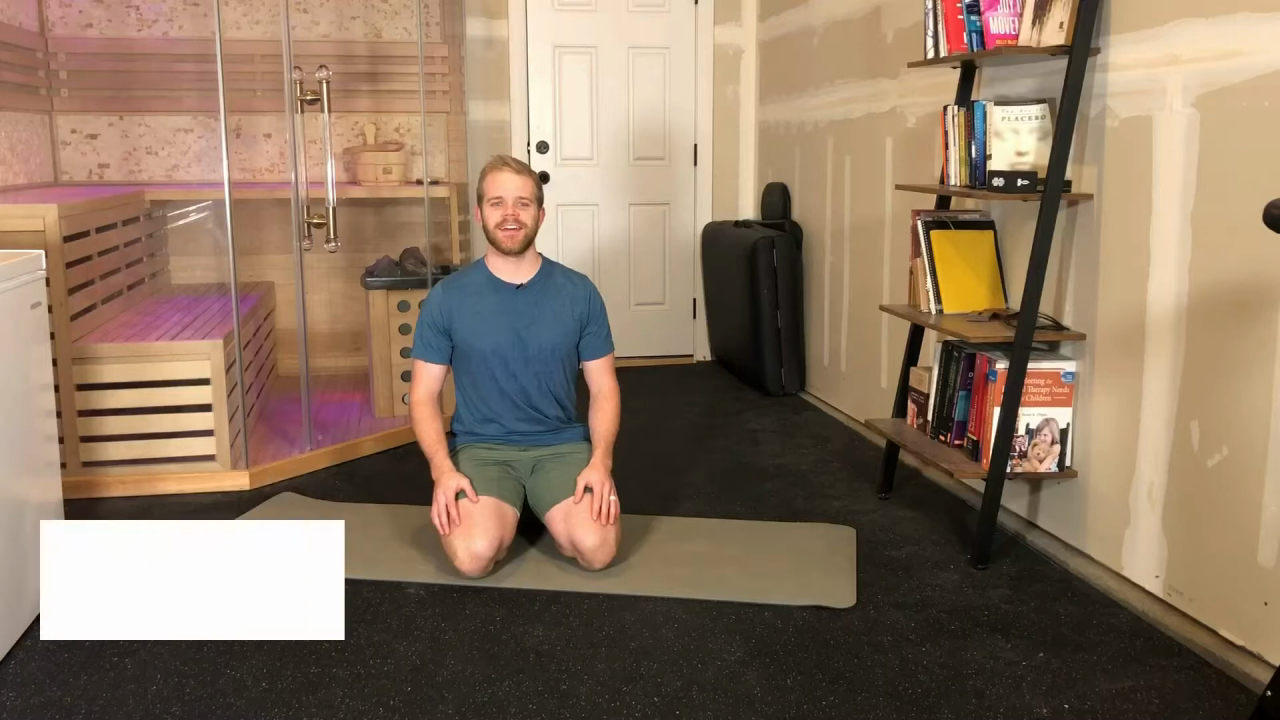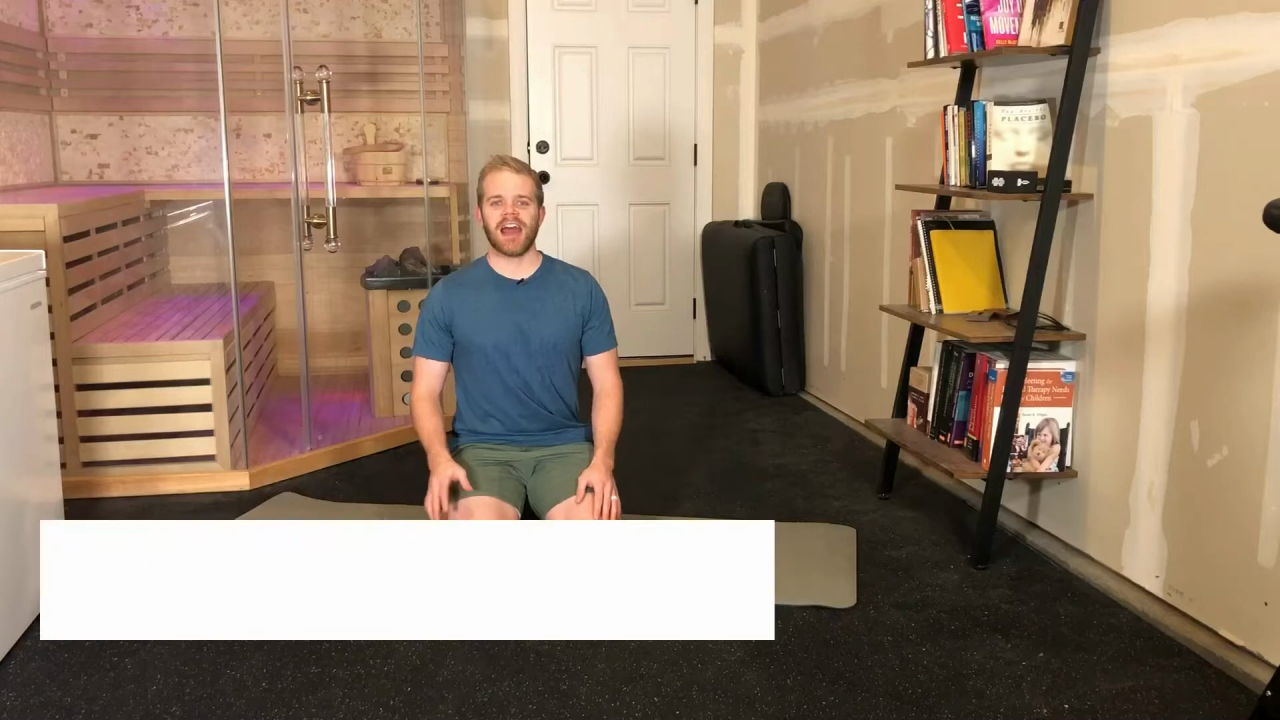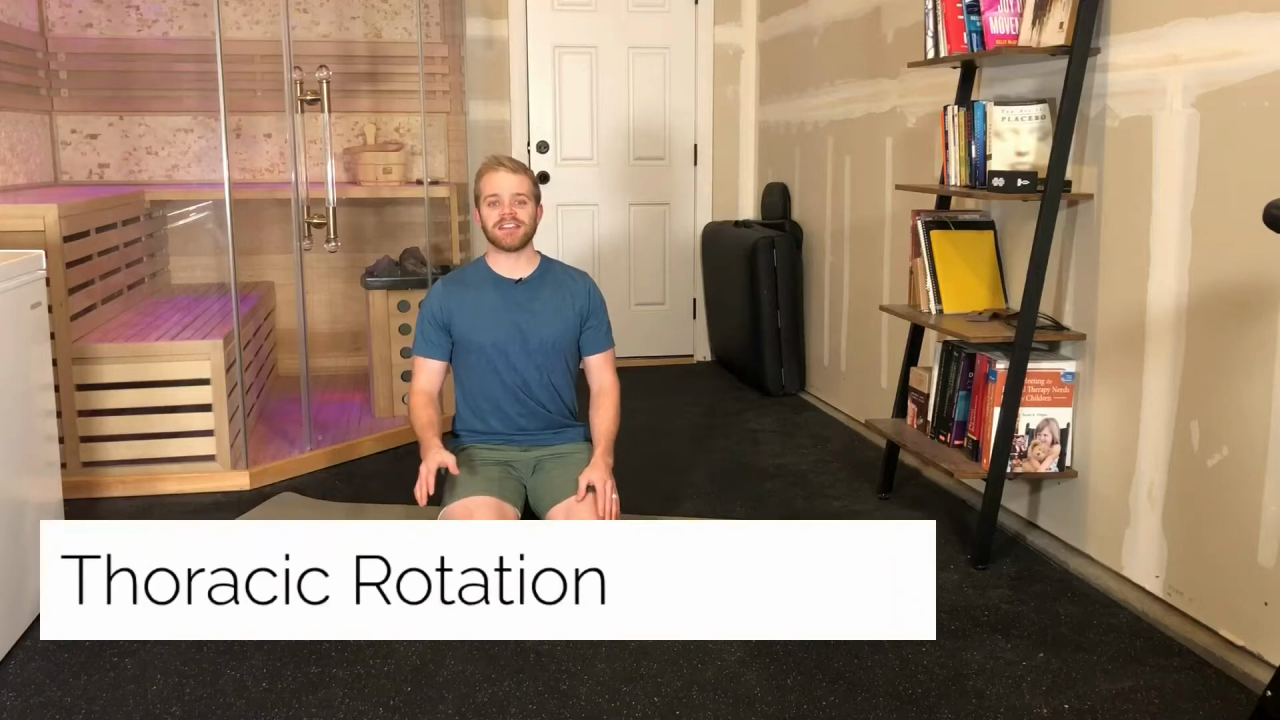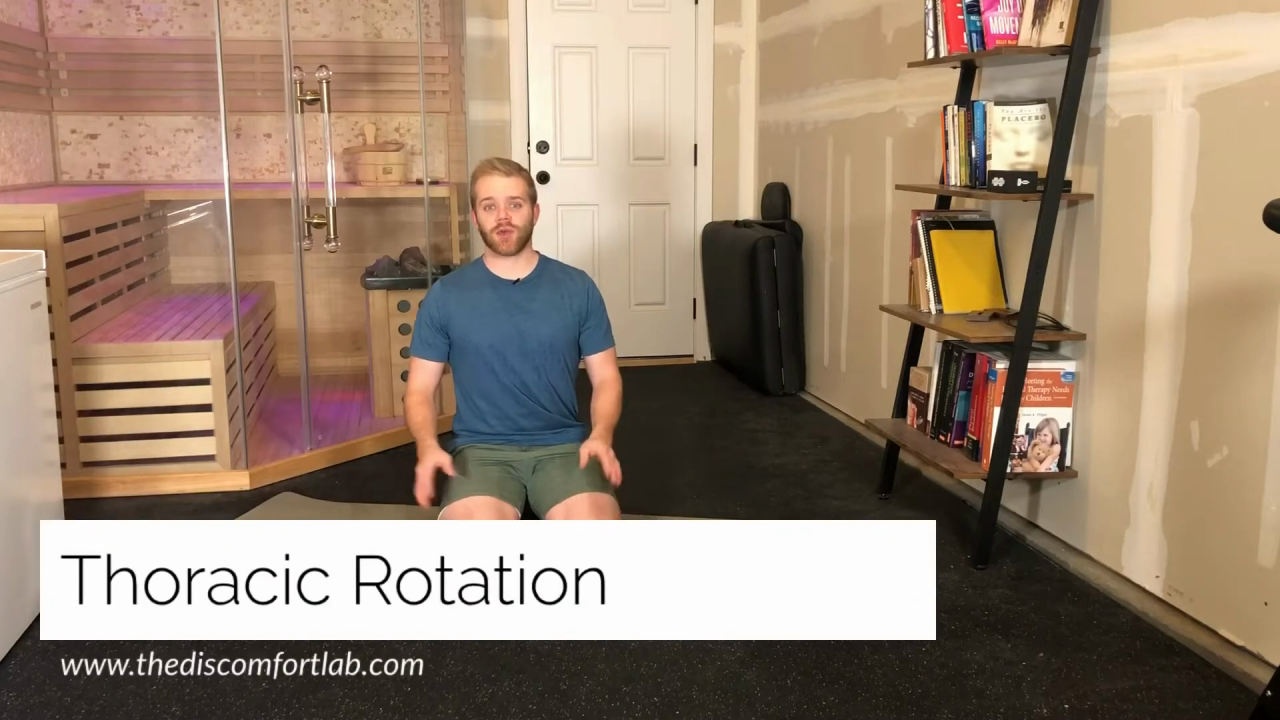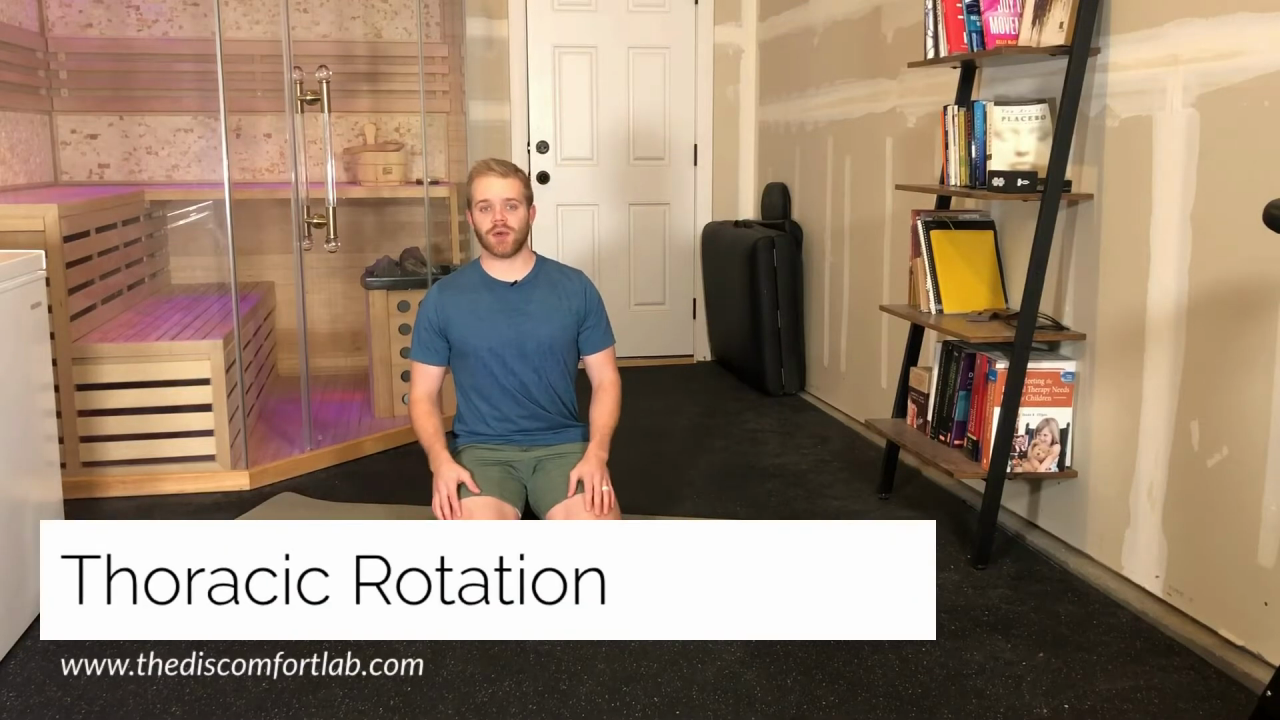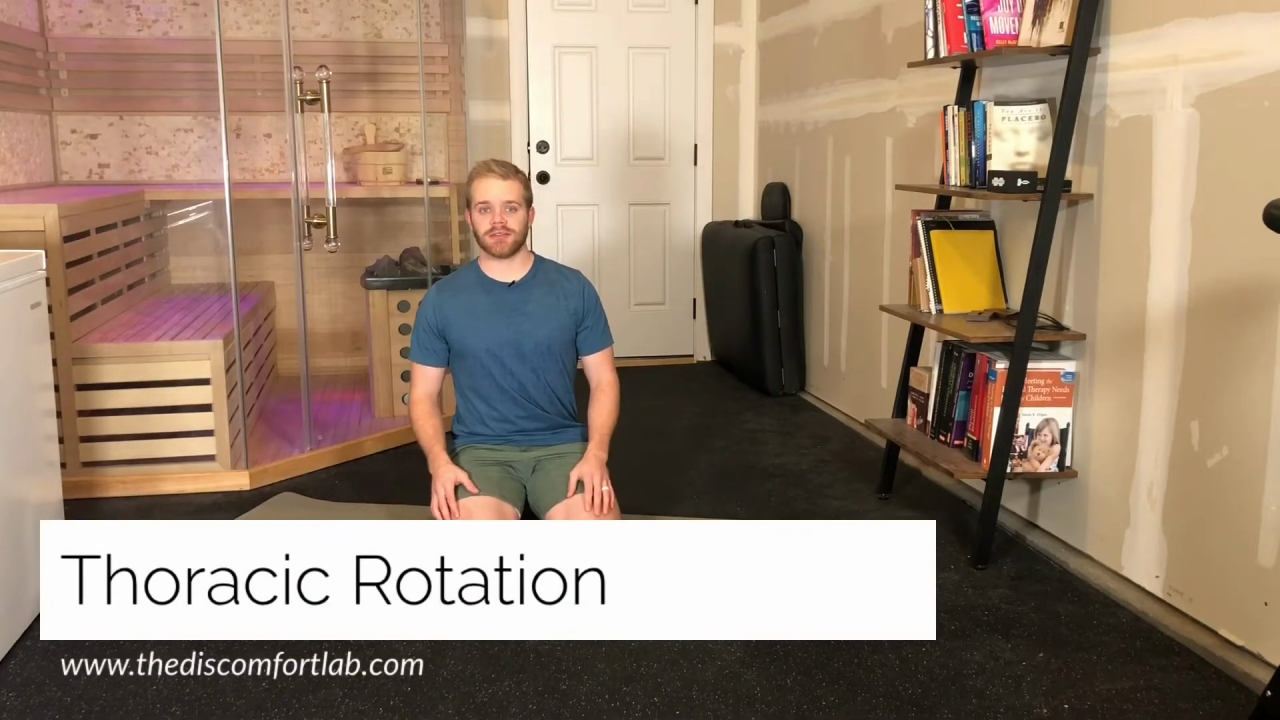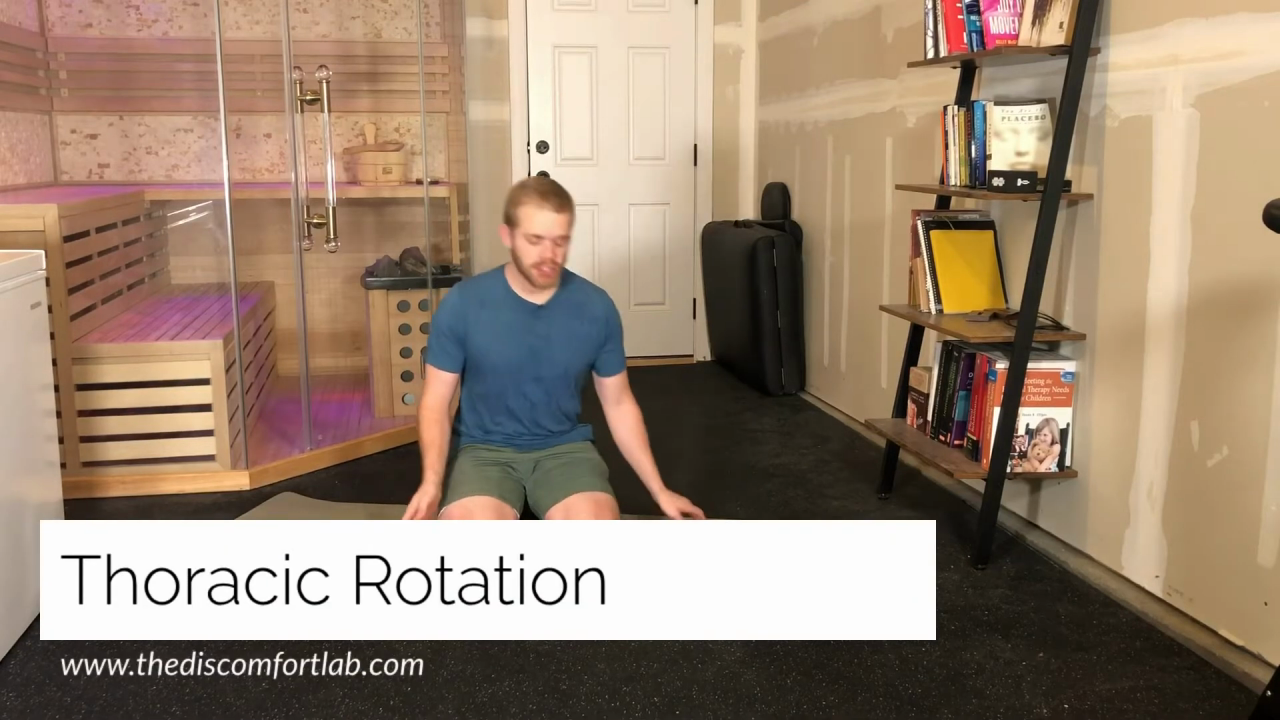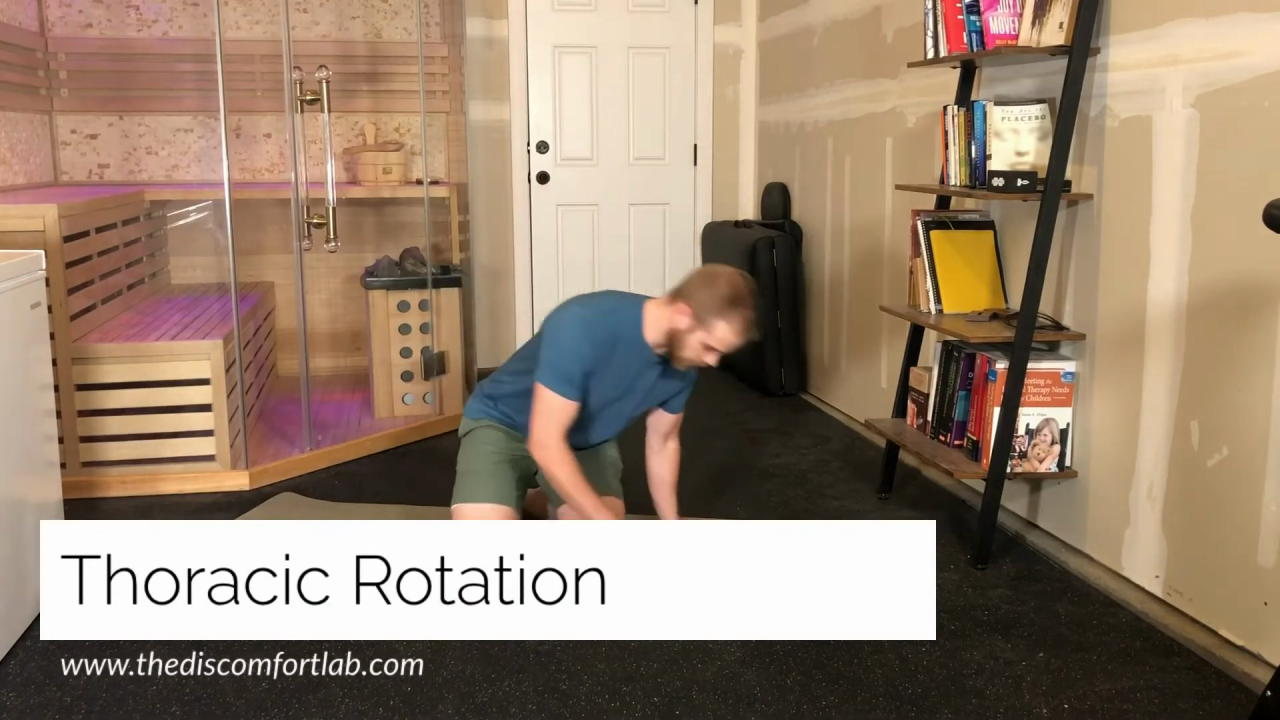
dt=0.5s
person 1, frame 1
left shoulder: (579, 292)
right shoulder: (447, 297)
left elbow: (603, 388)
right elbow: (424, 395)
left wrist: (601, 460)
right wrist: (442, 469)
left hip: (562, 444)
right hip: (481, 446)
left knee: (595, 548)
right knee: (473, 555)
left ankle: (543, 509)
right ankle: (508, 511)
person 1, frame 2
left shoulder: (581, 289)
right shoulder: (448, 295)
left elbow: (606, 384)
right elbow: (426, 391)
left wrist: (602, 459)
right wrist: (439, 457)
left hip: (563, 445)
right hip: (482, 448)
left ankle: (543, 512)
right ankle: (509, 514)
person 1, frame 3
left shoulder: (579, 289)
right shoulder: (446, 295)
left elbow: (604, 384)
right elbow: (424, 389)
left wrist: (602, 456)
right wrist: (431, 446)
left hip: (562, 445)
right hip: (481, 448)
person 1, frame 4
left shoulder: (577, 288)
right shoulder: (445, 296)
left elbow: (606, 378)
right elbow: (420, 389)
left wrist: (601, 434)
right wrist: (427, 446)
left hip: (562, 444)
right hip: (481, 448)
person 1, frame 5
left shoulder: (575, 288)
right shoulder: (443, 298)
left elbow: (605, 380)
right elbow: (423, 395)
left wrist: (596, 453)
right wrist: (441, 460)
left hip: (562, 445)
right hip: (482, 448)
person 1, frame 6
left shoulder: (574, 288)
right shoulder: (442, 300)
left elbow: (603, 380)
right elbow: (423, 396)
left wrist: (596, 453)
right wrist: (439, 461)
left hip: (561, 445)
right hip: (482, 448)
person 1, frame 7
left shoulder: (596, 307)
right shoulder: (462, 304)
left elbow: (619, 403)
right elbow: (436, 402)
left wrist: (659, 490)
right wrist: (431, 480)
left hip: (564, 448)
right hip: (484, 448)
person 1, frame 8
left shoulder: (681, 360)
right shoulder: (583, 325)
left elbow: (663, 440)
right elbow: (546, 443)
left hip: (585, 442)
right hip: (500, 423)
left ankle: (550, 502)
